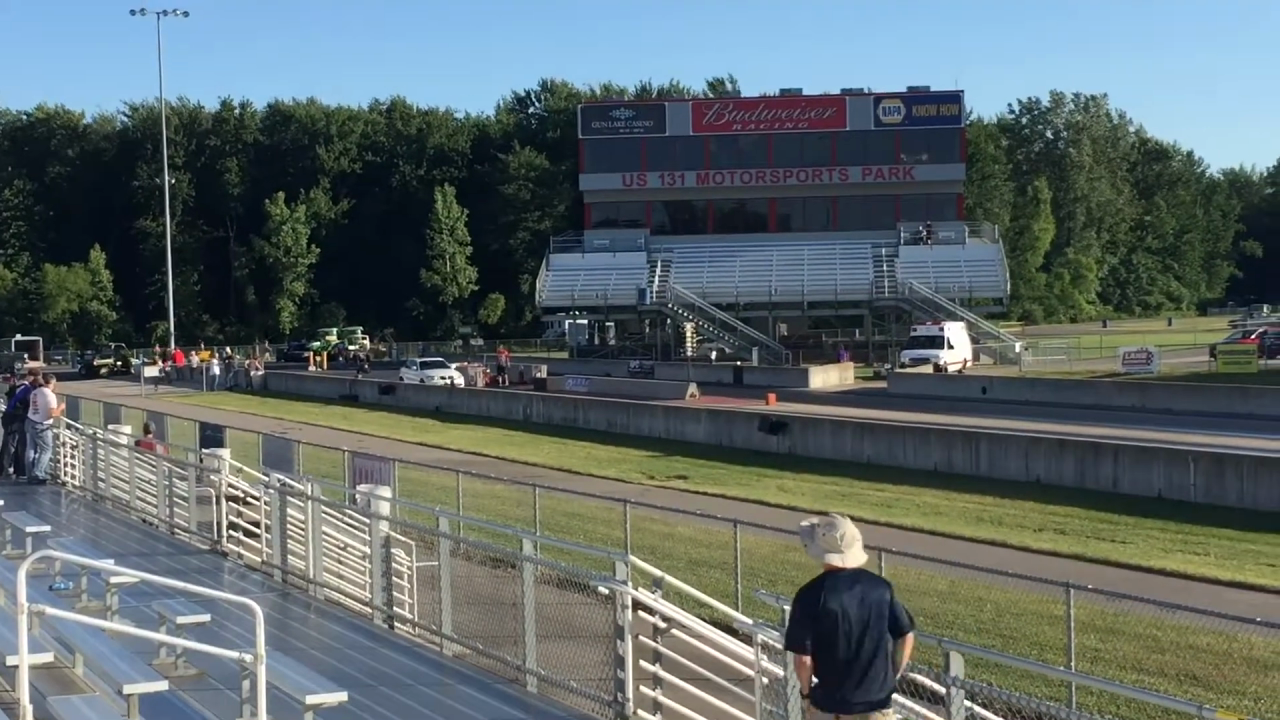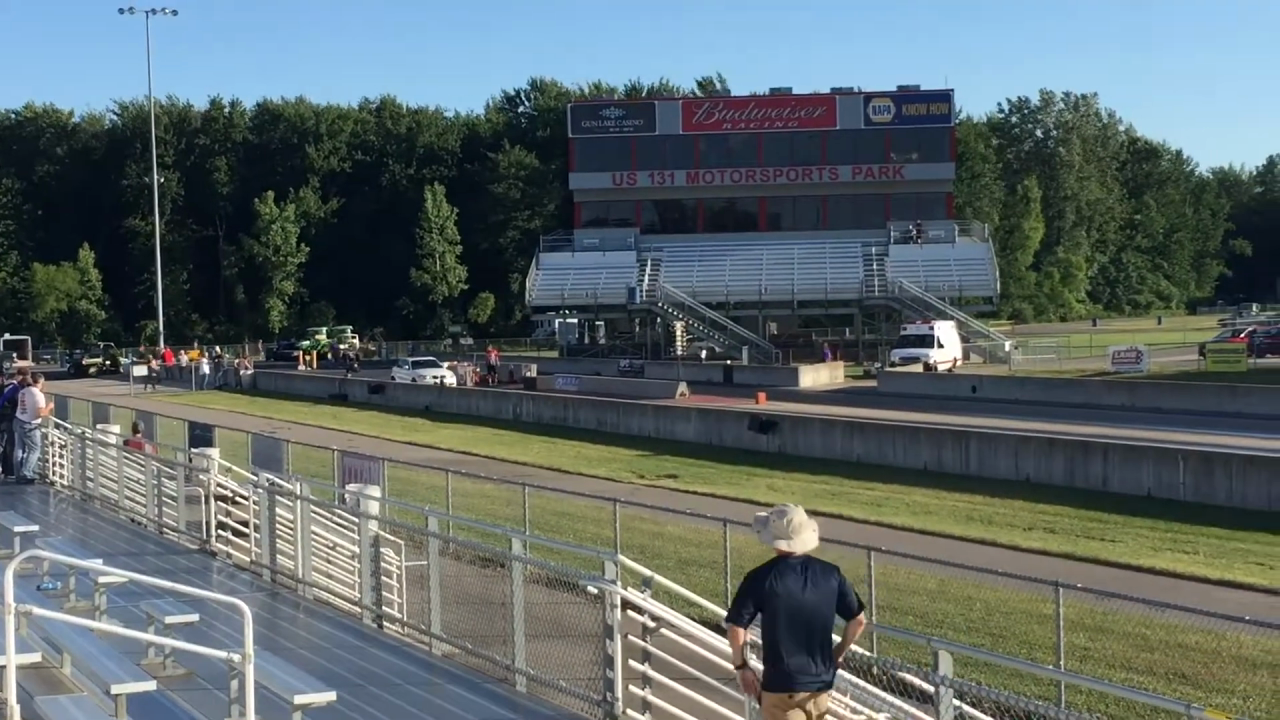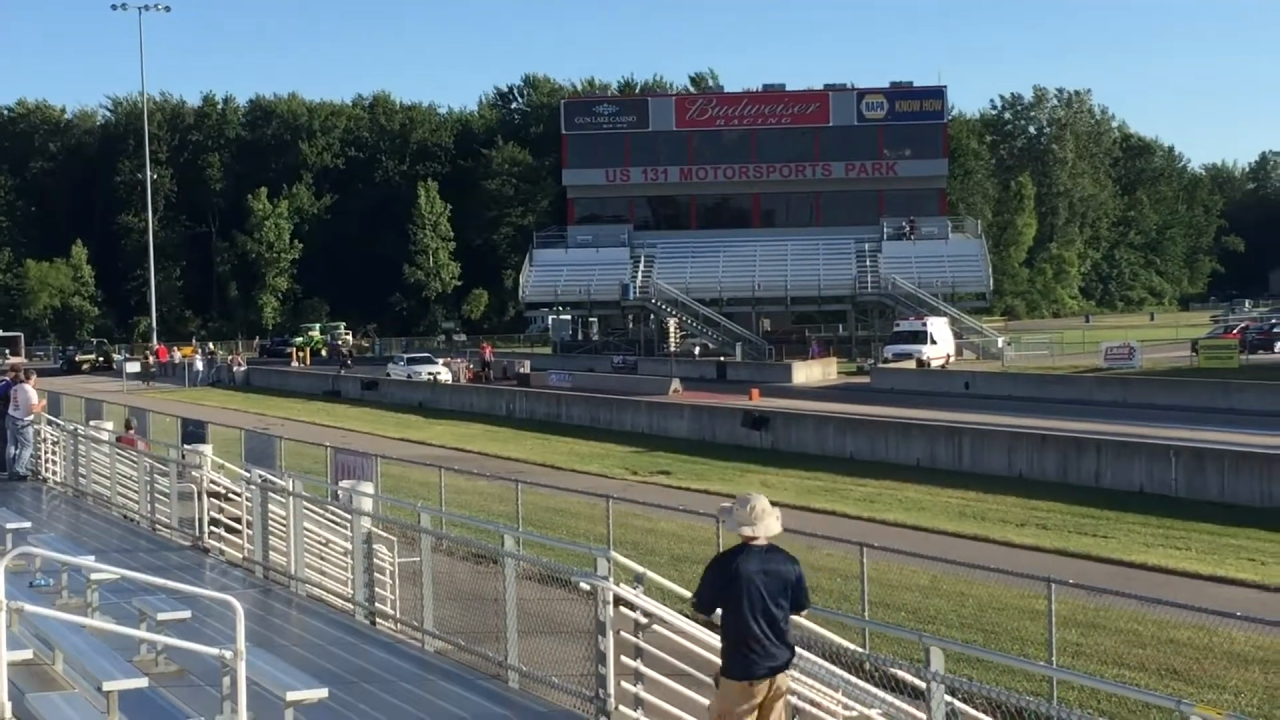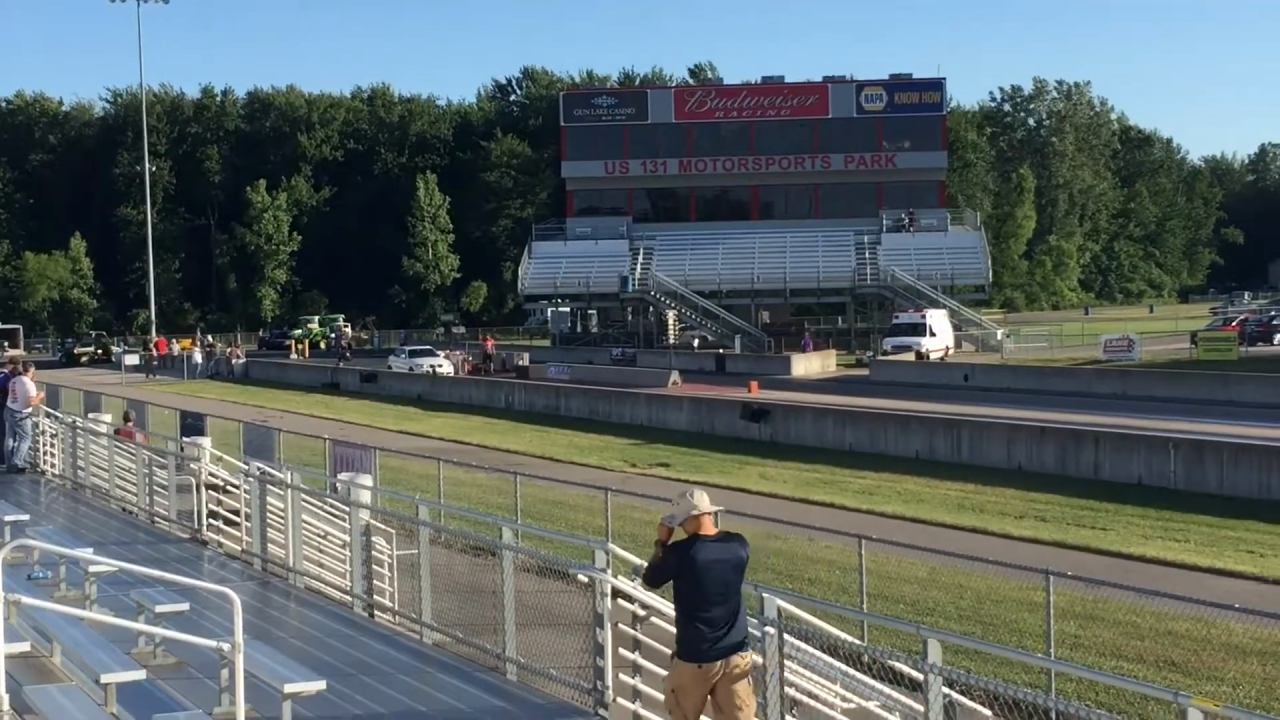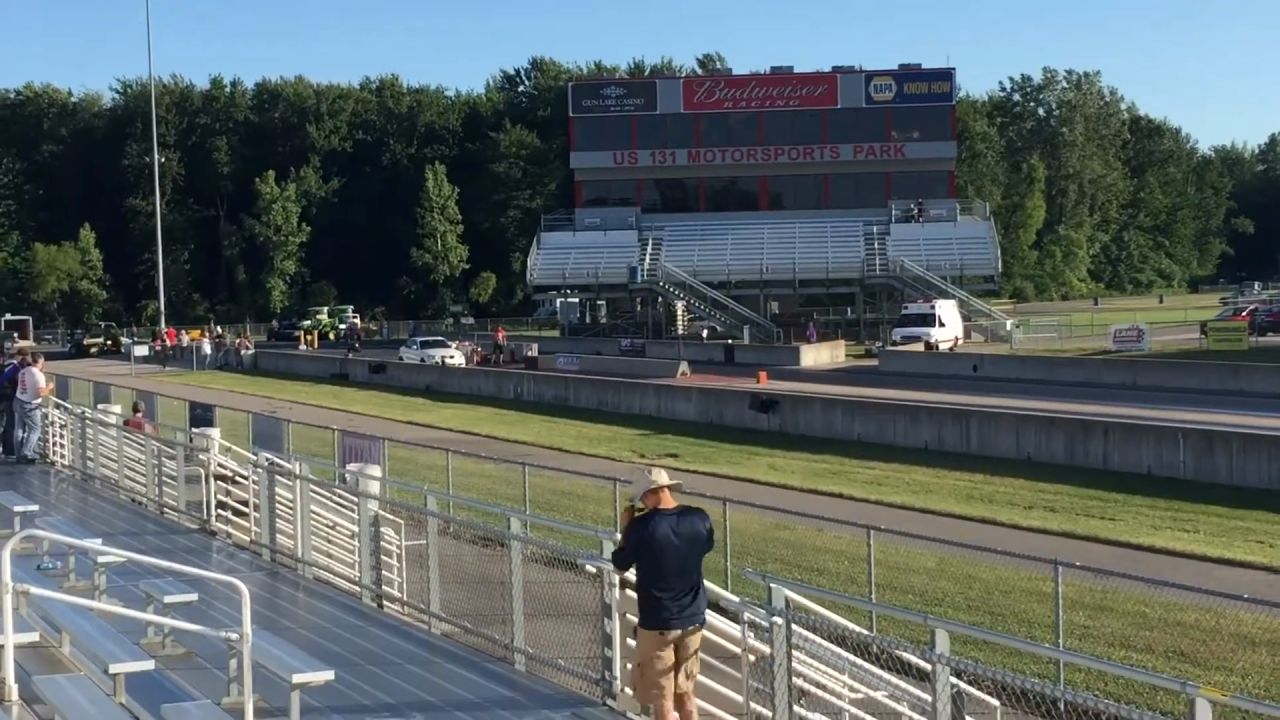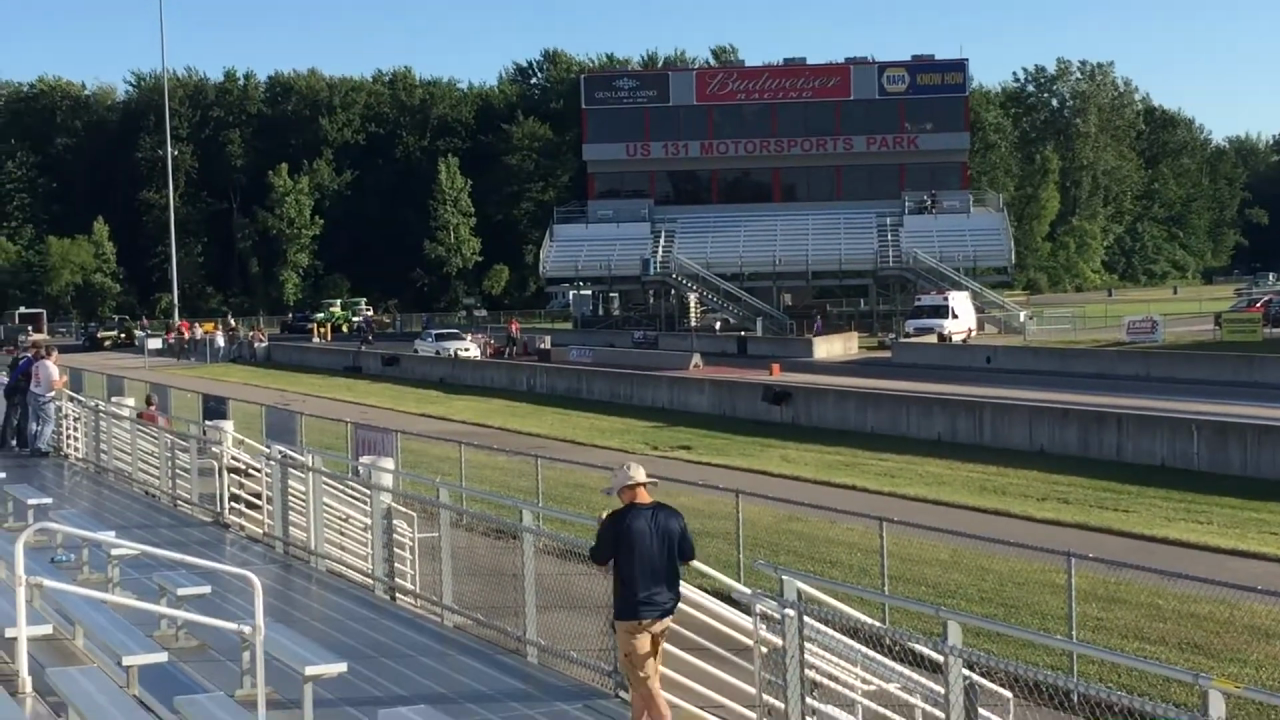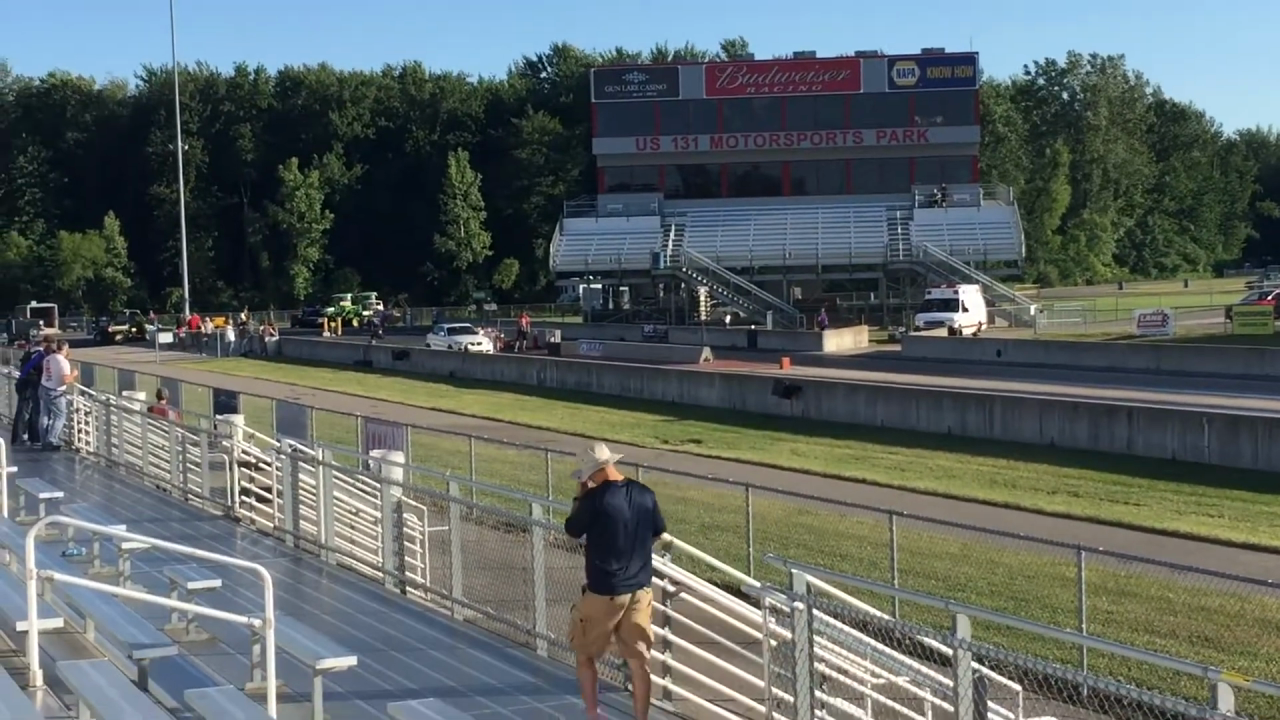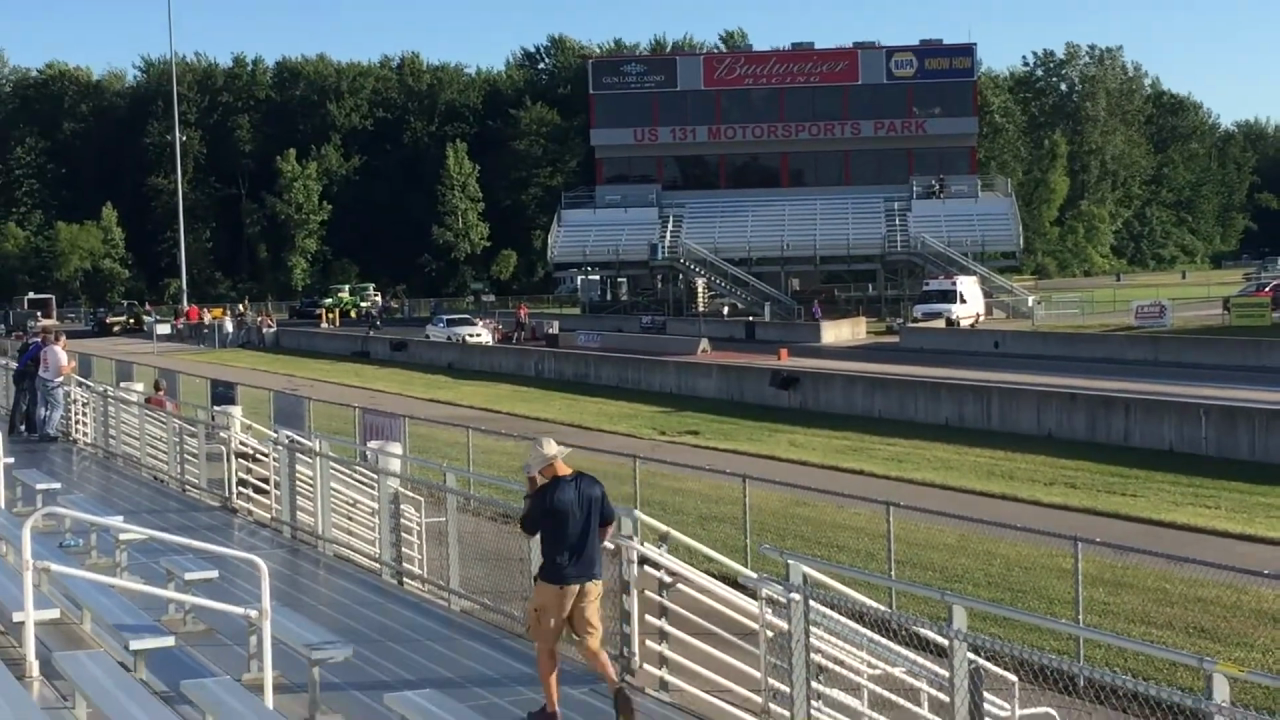
dt=0.3s
person 1, frame 1
left shoulder: (811, 594)
right shoulder: (880, 587)
left elbow: (803, 657)
right elbow: (905, 637)
left wrist: (807, 693)
right wrist: (893, 677)
right hip: (878, 699)
person 1, frame 2
left shoulder: (761, 578)
right shoulder: (830, 573)
left elbow: (736, 628)
right elbow: (858, 620)
left wrist: (740, 665)
right wrist: (837, 654)
left hip: (782, 684)
right hip: (820, 681)
person 1, frame 3
left shoulder: (727, 563)
right shoulder: (788, 563)
left elbow: (702, 609)
right elbow: (800, 608)
left hip: (741, 671)
right hip: (779, 667)
person 1, frame 4
left shoulder: (681, 552)
right shoulder: (739, 546)
left elbow: (650, 580)
left wrist: (661, 543)
left hip: (695, 655)
right hip: (736, 651)
person 1, frame 5
left shoulder: (641, 526)
right shoulder: (700, 519)
left elbow: (620, 564)
left wrist: (626, 529)
left hip: (656, 624)
right hip: (693, 620)
left knee: (660, 699)
right knee: (684, 693)
person 1, frame 6
left shoulder: (617, 521)
right shoulder: (673, 517)
left elbow: (598, 560)
right elbow: (688, 557)
left wrist: (604, 529)
left hip: (632, 615)
right hip: (664, 611)
left knee: (649, 689)
right knee: (643, 680)
person 1, frame 7
left shoulder: (596, 498)
right shoulder: (645, 495)
left elbow: (573, 531)
right elbow: (657, 534)
left wrist: (580, 496)
left hip: (606, 591)
right hip: (640, 587)
left knee: (585, 654)
right knee: (638, 660)
person 1, frame 8
left shoulder: (547, 494)
right shoulder: (593, 485)
left elbow: (528, 529)
right elbow: (608, 525)
left wrist: (531, 492)
left hip: (556, 580)
right hip: (590, 578)
left knee: (545, 645)
right knee: (591, 644)
right ankle: (617, 689)
